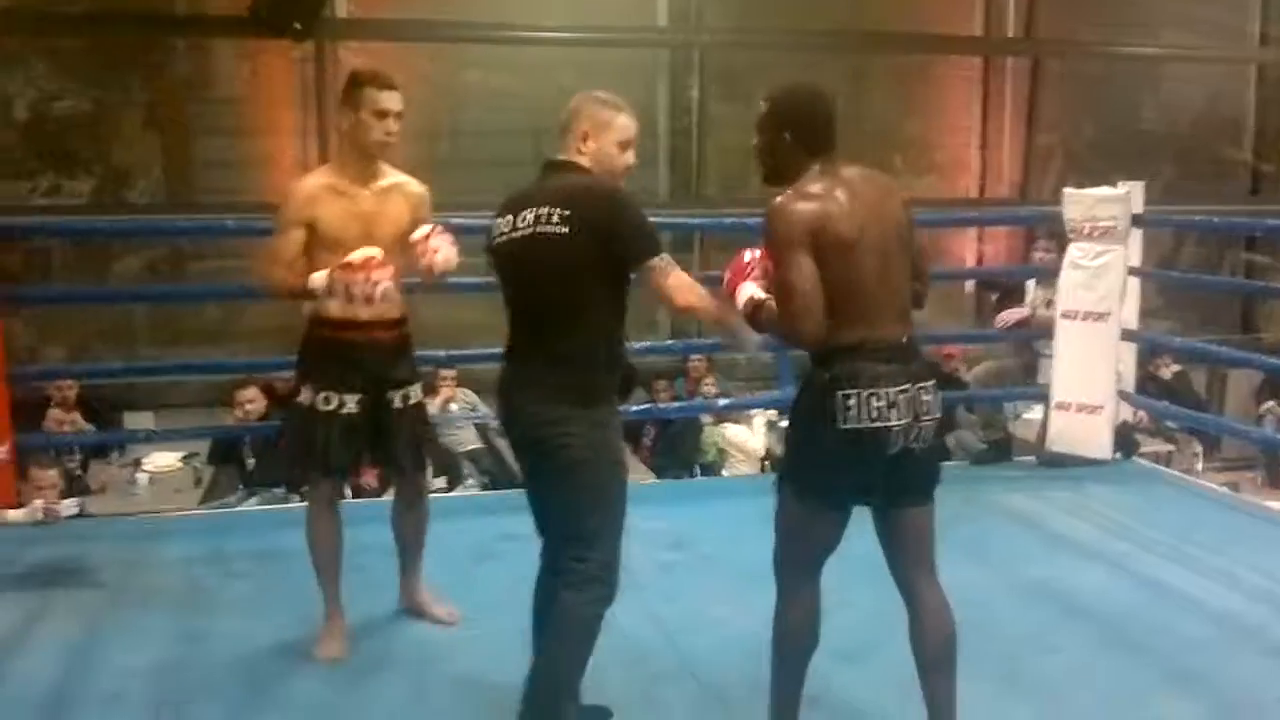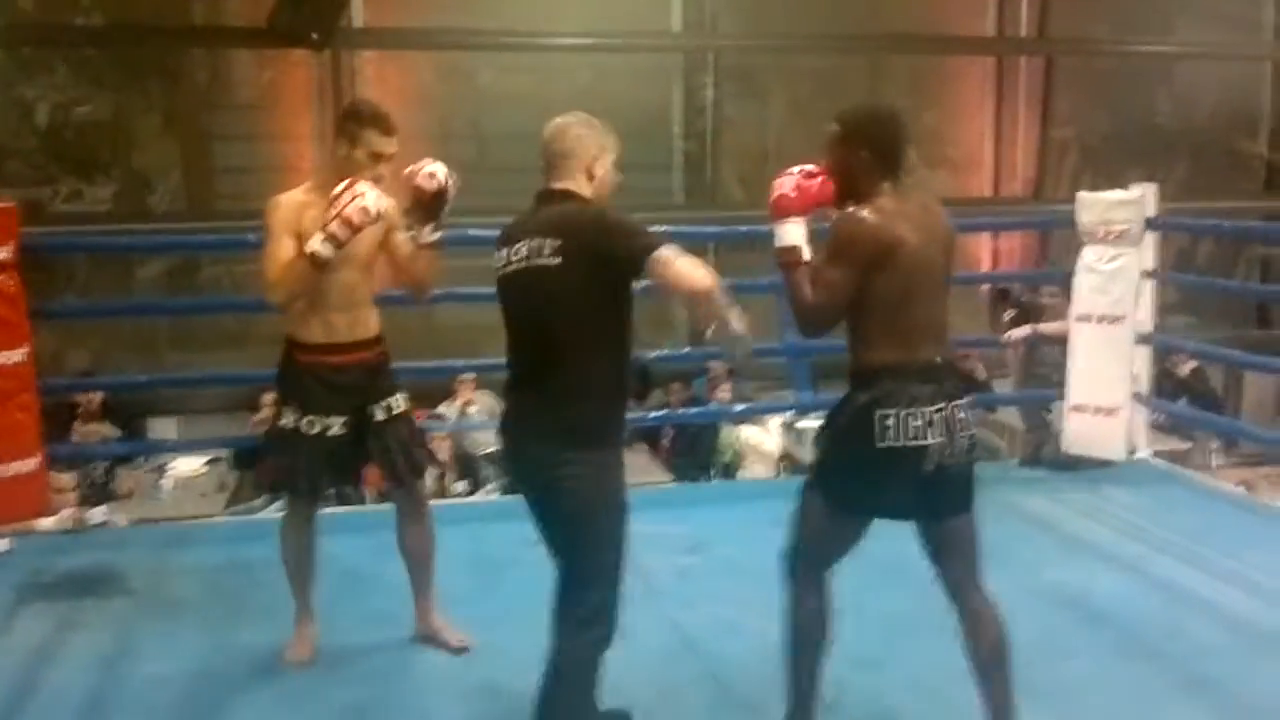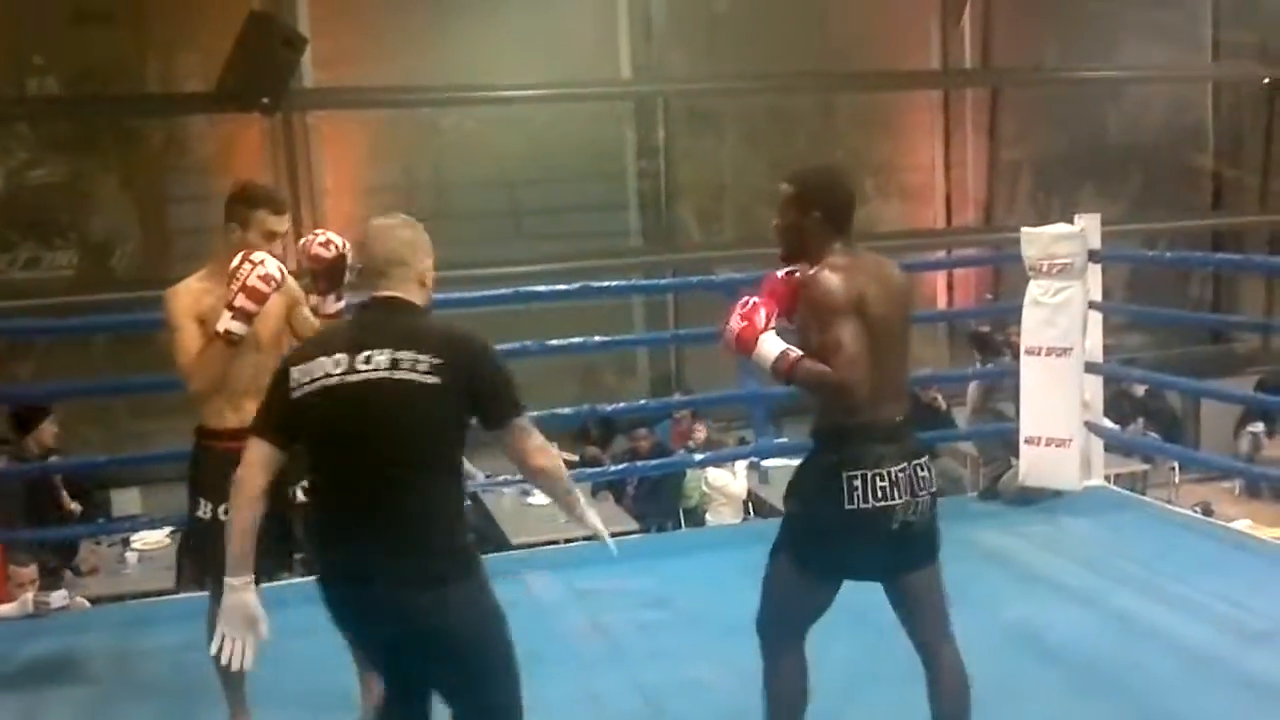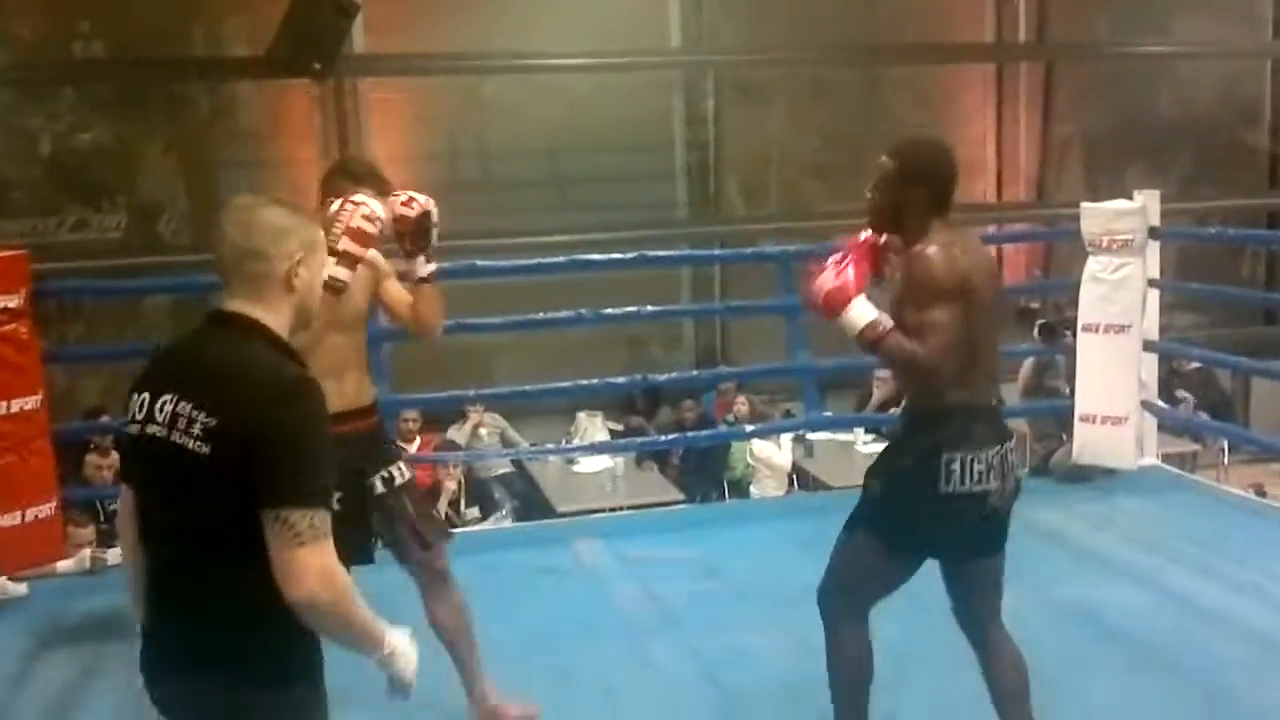
dt=1s
person 1, frame 1
left shoulder: (792, 209)
right shoulder: (884, 190)
left elbow: (807, 329)
left wrist: (751, 298)
left hip: (848, 396)
right hip: (912, 389)
left knee: (797, 573)
right knee: (920, 578)
person 1, frame 2
left shoulder: (861, 223)
right shoulder: (933, 214)
left elbow: (813, 318)
left wrist: (790, 229)
left hip: (885, 413)
right hip: (944, 406)
left knee: (806, 567)
right knee: (966, 584)
person 1, frame 3
left shoulder: (824, 283)
right shoulder: (889, 273)
left elbow: (852, 387)
left wrist: (769, 349)
left hip: (849, 473)
right hip: (905, 466)
left knee: (779, 633)
right knee: (935, 638)
person 1, frame 4
left shoulder: (928, 261)
right shoulder: (971, 249)
left elbow: (934, 369)
left wrist: (854, 312)
right wrist: (886, 263)
left hip: (940, 452)
right hip: (985, 448)
left knee: (840, 602)
right knee: (985, 624)
person 2, frame 1
left shoulder: (510, 211)
right shoulder: (602, 202)
right elbow: (678, 291)
right wrist: (736, 322)
left hip: (521, 401)
right hip: (577, 408)
left knee: (561, 556)
right knee: (589, 569)
person 2, frame 2
left shoulder: (514, 236)
right shoulder: (594, 226)
right elbow: (692, 280)
right wrist: (729, 318)
left hip: (528, 436)
right hip: (578, 443)
left knee: (578, 585)
right knee: (588, 606)
person 2, frame 3
left shoulder: (305, 359)
right shoulder: (459, 350)
left elbow: (251, 476)
right elbow: (533, 457)
left wrist: (238, 583)
right wrist: (578, 508)
left hip: (346, 584)
right hip: (438, 580)
person 2, frame 4
left shoulder: (157, 374)
right shoulder: (280, 389)
left elbow: (131, 524)
right elbow: (307, 579)
right wrist: (386, 644)
left hip: (170, 659)
person 3, frame 1
left shoulder: (412, 194)
right shoulder: (308, 194)
right elbow: (276, 274)
left wrist: (438, 260)
right wrist: (326, 282)
left hip: (394, 347)
right hip: (331, 350)
left knee: (412, 482)
right knee: (325, 488)
left ankle: (412, 587)
right ankle: (334, 615)
person 3, frame 2
left shoulder: (385, 209)
right shoulder: (289, 208)
left elbow: (420, 284)
right elbow: (278, 293)
left wrist: (427, 222)
right wrist: (330, 237)
left hip: (371, 362)
right hip: (312, 369)
left knee: (411, 491)
right knee: (302, 502)
left ankle: (426, 614)
right ankle: (304, 620)
person 3, frame 3
left shoulder: (284, 288)
right shoulder: (187, 297)
right elbow: (197, 379)
left wrist: (329, 294)
right wrist: (238, 313)
right hip: (225, 457)
right knee: (227, 593)
person 3, frame 4
left shoulder: (372, 262)
left elbow: (427, 328)
right elbow: (292, 342)
left wrist: (421, 255)
right wrist: (338, 263)
left hip: (366, 431)
left knee: (433, 566)
